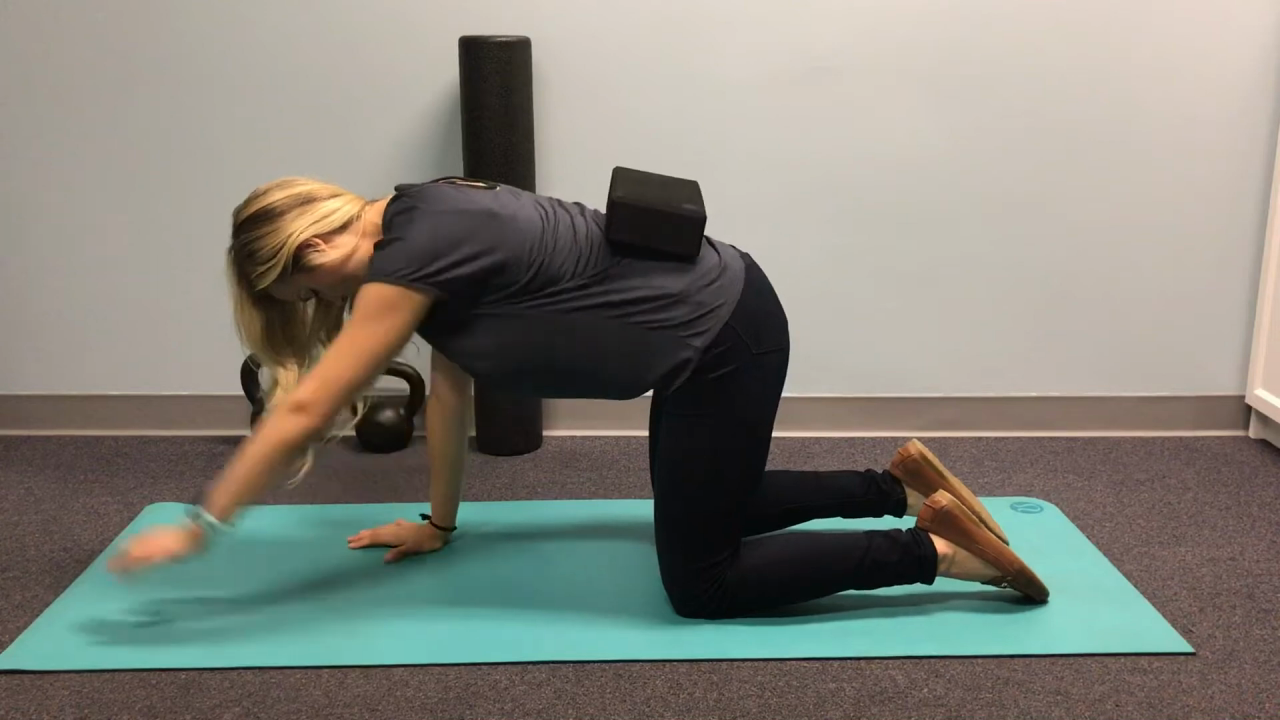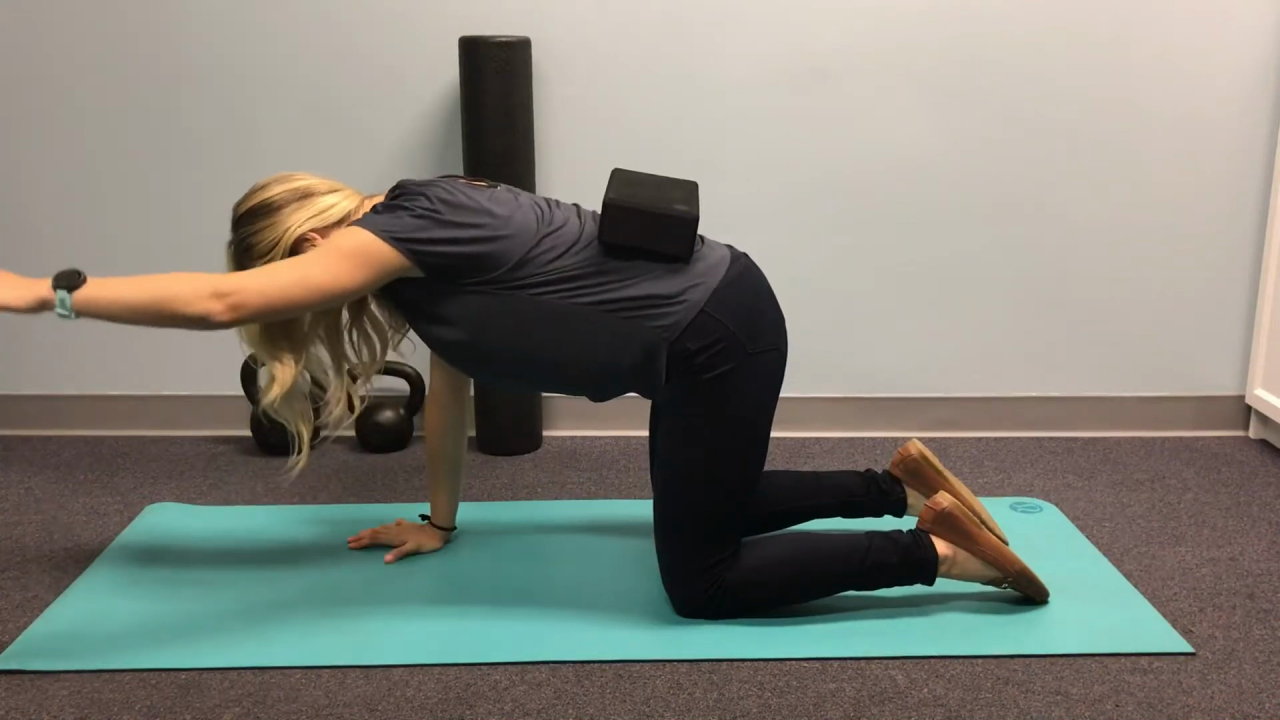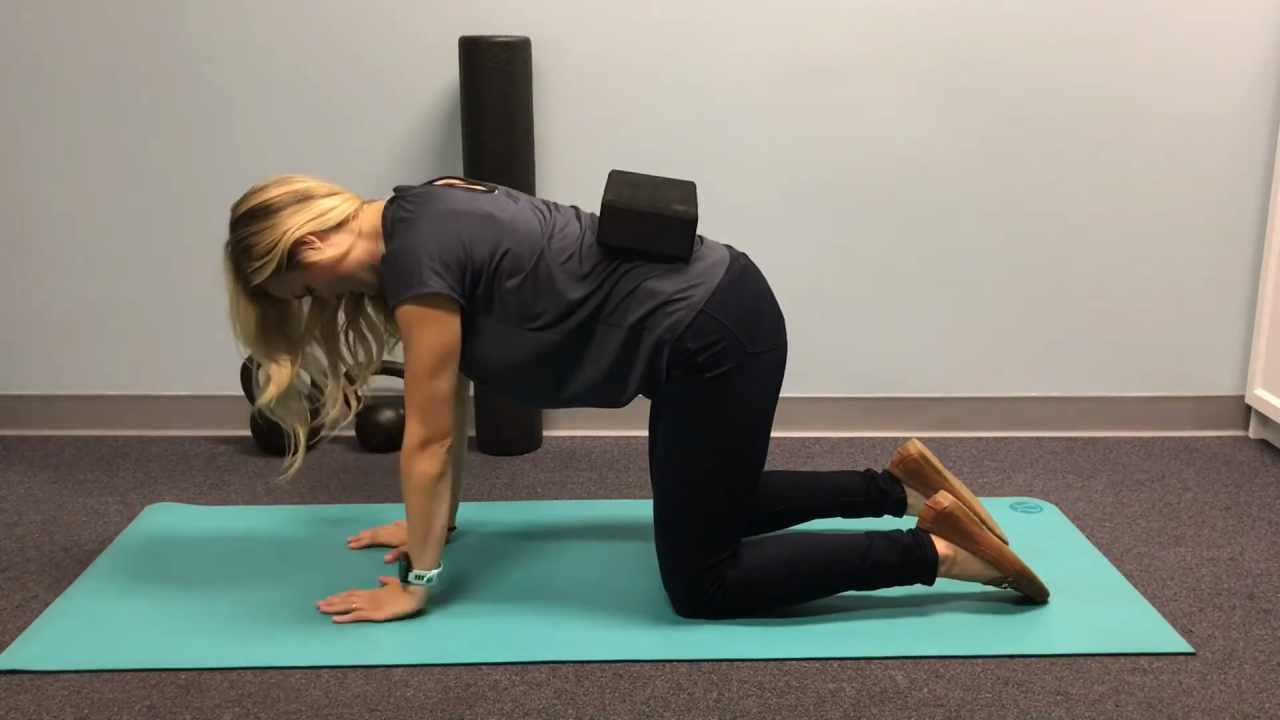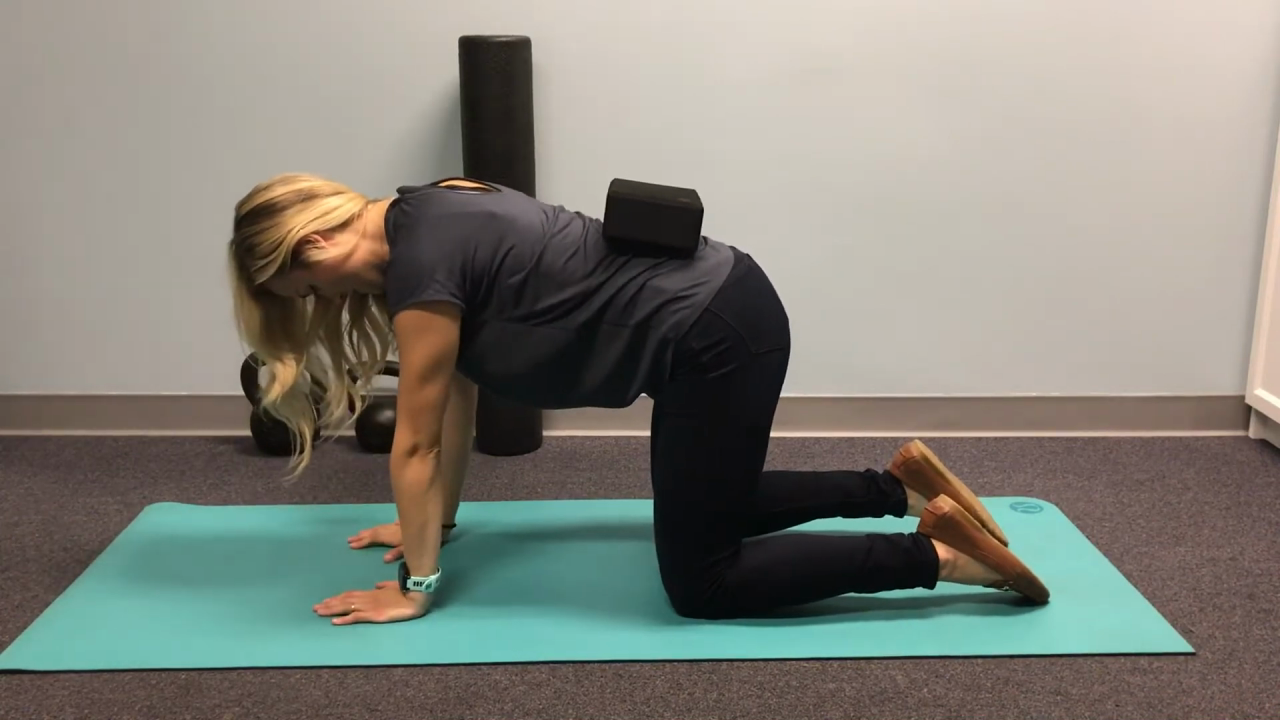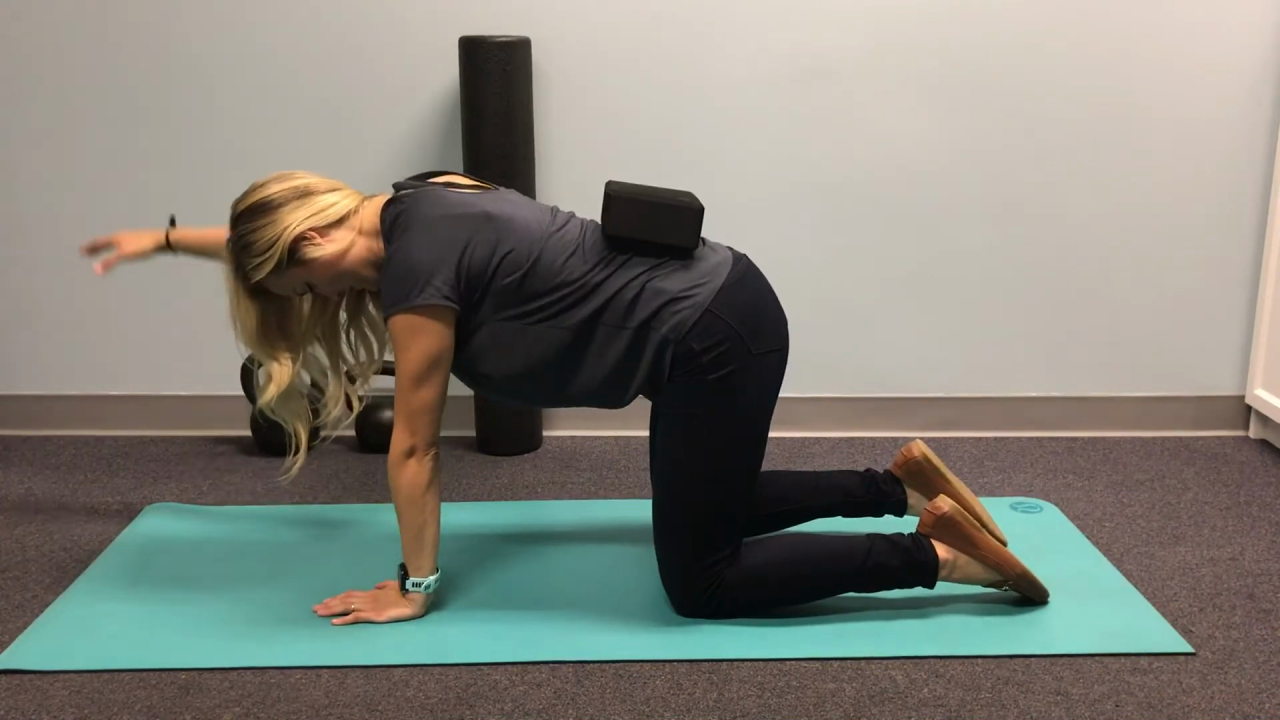
dt=1s
person 1, frame 1
left shoulder: (417, 251)
right shoulder: (438, 225)
left elbow: (303, 406)
right elbow: (450, 388)
left wrist: (198, 526)
right wrist: (436, 523)
left hip: (721, 346)
right hip: (717, 324)
left knee: (704, 581)
right knee: (707, 507)
left ankle: (937, 551)
right ankle: (898, 483)
person 1, frame 2
left shoulder: (401, 237)
right shoulder: (421, 234)
left elbow: (223, 301)
right elbow: (449, 381)
right wrist: (438, 521)
left hip: (716, 339)
right hip: (712, 322)
left knee: (702, 580)
right knee: (711, 510)
left ankle: (937, 551)
right ankle: (900, 484)
person 1, frame 3
left shoulder: (417, 260)
right shoulder: (420, 217)
left elbow: (428, 437)
right elbow: (449, 399)
left wrist: (416, 580)
right wrist: (435, 522)
left hip: (713, 336)
right hip: (714, 311)
left knee: (702, 580)
right knee: (714, 505)
left ankle: (937, 549)
right ankle: (898, 485)
person 1, frame 4
left shoulder: (419, 262)
right shoulder: (426, 216)
left elbow: (416, 441)
right elbow: (457, 395)
left wrist: (413, 584)
right wrist: (436, 520)
left hip: (716, 337)
right hip: (722, 308)
left knee: (700, 581)
right knee: (713, 505)
left ankle: (940, 555)
right ankle: (900, 487)
person 1, frame 5
left shoulder: (414, 265)
right shoulder: (410, 211)
left elbow: (414, 446)
right elbow: (274, 230)
left wrist: (413, 587)
right wrist: (165, 237)
left hip: (712, 341)
right hip: (722, 308)
left knee: (701, 580)
right knee: (710, 505)
left ankle: (934, 553)
right ankle: (902, 484)
